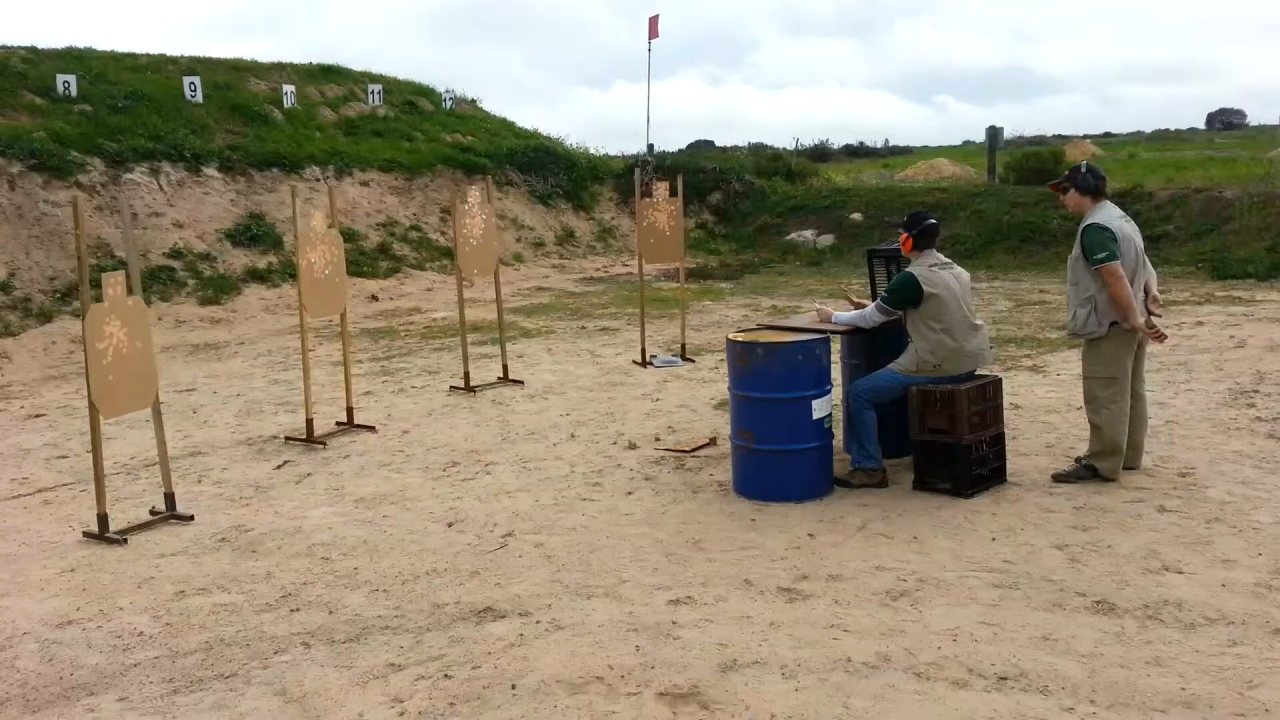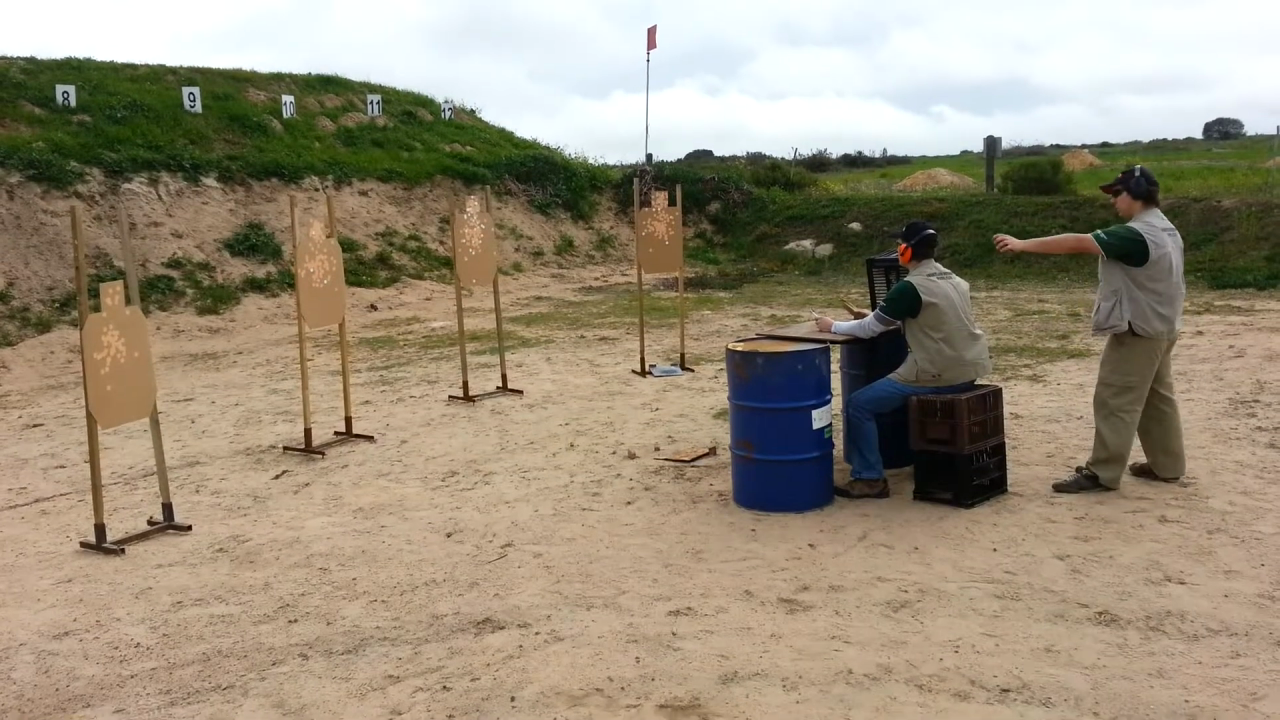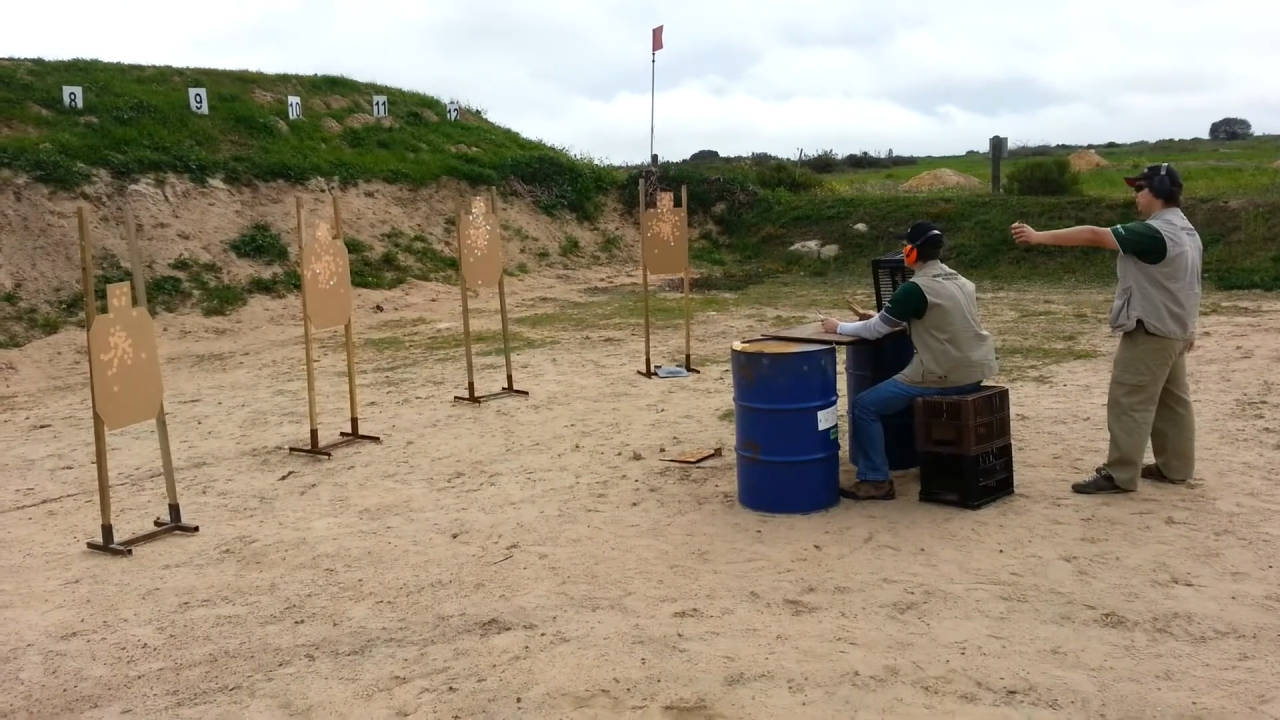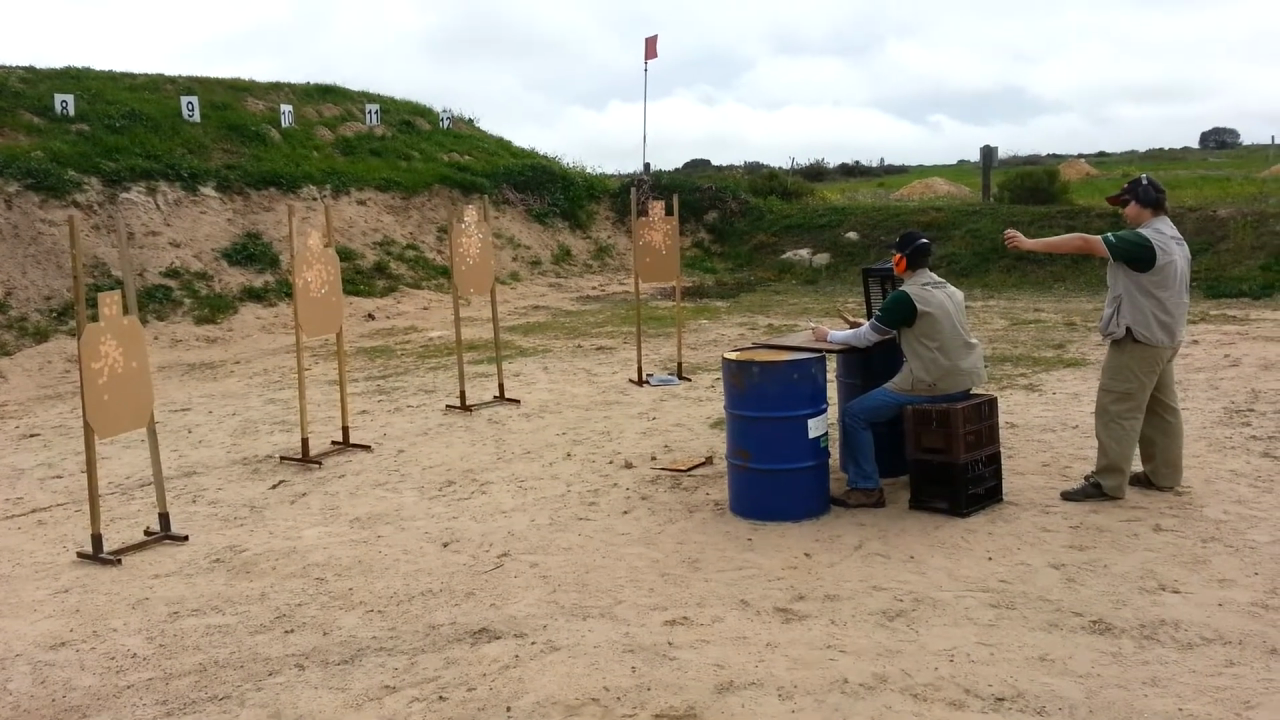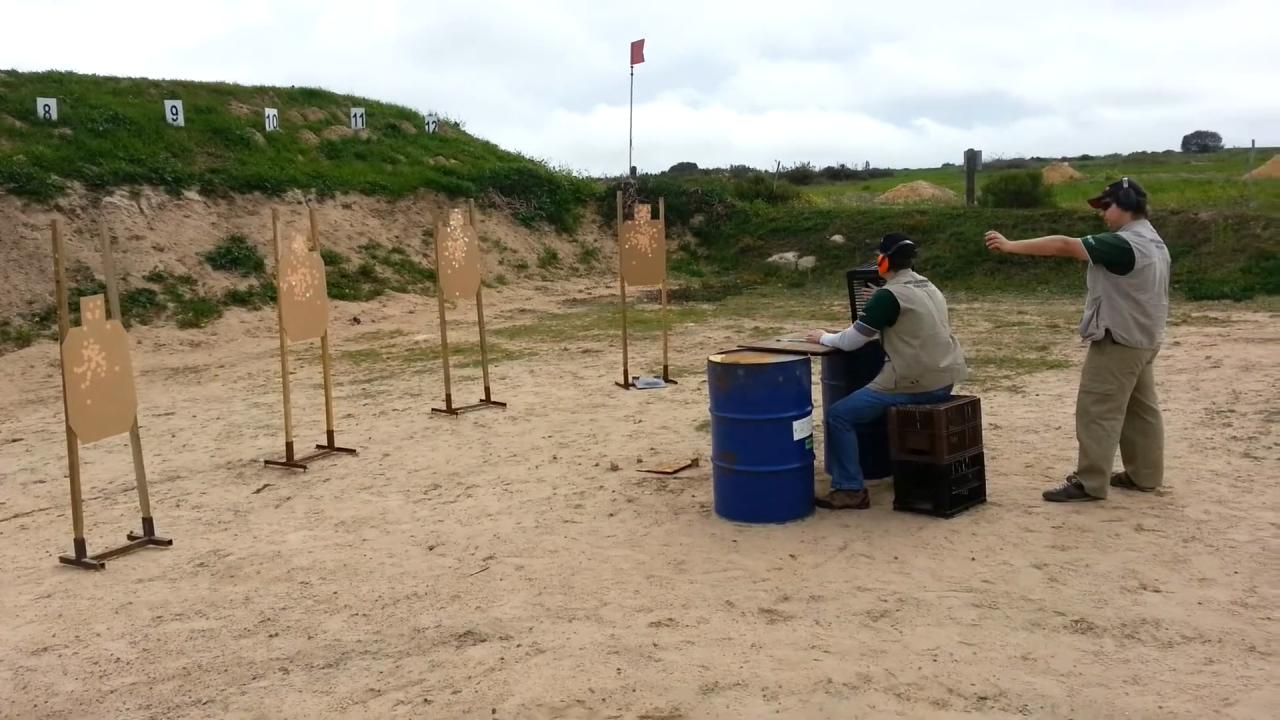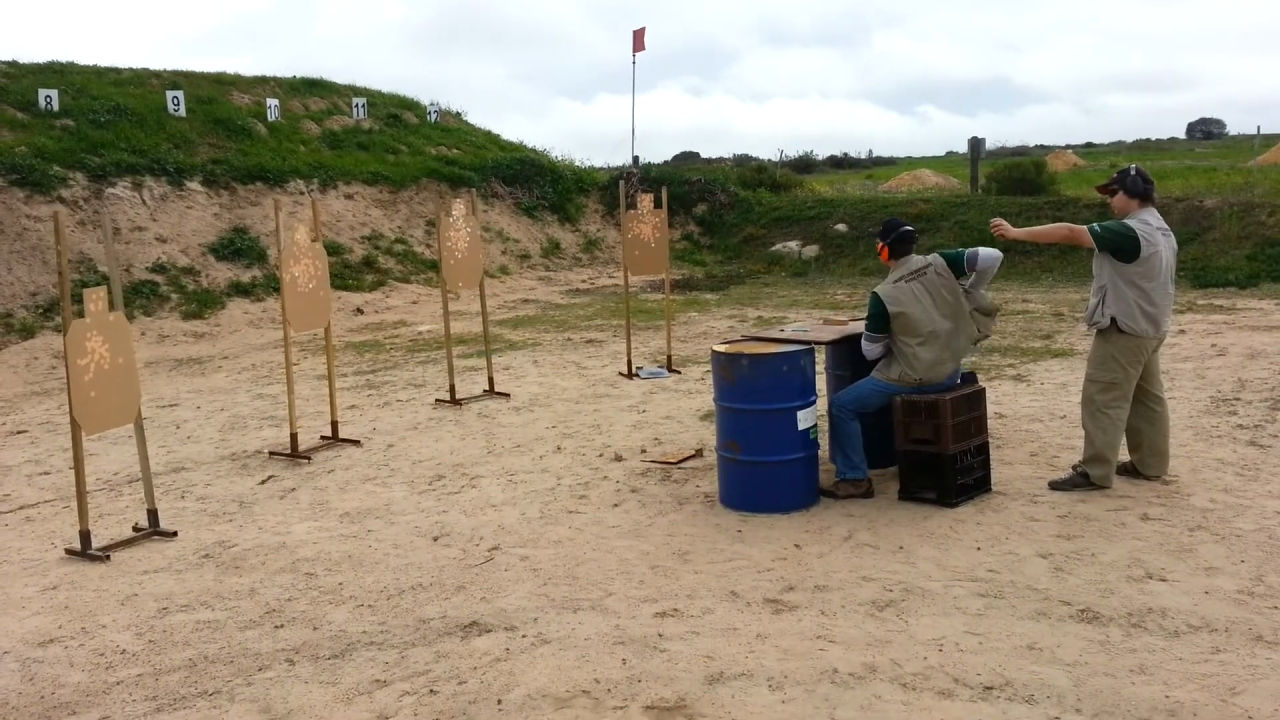
dt=0.7s
person 1, frame 1
left shoulder: (1095, 228)
right shoulder: (1119, 218)
left elbow: (1115, 278)
right elbow: (1143, 266)
left wrist: (1134, 319)
right wrist: (1152, 295)
left hip: (1113, 323)
right hip: (1130, 320)
left knee: (1105, 394)
right knee: (1130, 390)
left ankle: (1102, 464)
right ankle: (1128, 455)
person 1, frame 2
left shoulder: (1135, 234)
right shoulder: (1167, 230)
left elbow: (1078, 243)
left wrist: (1023, 244)
left hip: (1137, 331)
right hip: (1162, 328)
left knee: (1116, 401)
right knee: (1158, 397)
left ankle: (1102, 473)
right ankle: (1167, 464)
person 1, frame 3
left shoulder: (1153, 232)
right shoulder: (1185, 230)
left elbow: (1093, 236)
left wrist: (1038, 237)
right wrist: (1187, 330)
left hip: (1151, 331)
right hip: (1175, 329)
left knee: (1130, 402)
right knee: (1172, 399)
left ankle: (1120, 474)
right ankle: (1175, 465)
person 1, frame 4
left shoulder: (1144, 240)
right shoulder: (1173, 239)
left elbow: (1083, 243)
left wrist: (1029, 244)
left hip: (1139, 340)
right hip: (1162, 338)
left knee: (1118, 410)
right knee: (1160, 407)
left ankle: (1108, 482)
right ankle: (1163, 474)
person 1, frame 5
left shoulder: (1124, 243)
right shoulder: (1154, 243)
left elbow: (1064, 245)
left wrist: (1010, 246)
left hip: (1119, 341)
right hip: (1142, 339)
left knee: (1098, 411)
right knee: (1141, 409)
left ankle: (1090, 482)
right ankle: (1145, 474)
person 1, frame 6
left shoulder: (1130, 231)
right shoulder: (1161, 231)
left elbow: (1069, 233)
left wrist: (1016, 233)
left hip: (1124, 329)
right hip: (1148, 328)
left knee: (1104, 399)
right knee: (1147, 397)
left ankle: (1095, 472)
right ankle: (1150, 462)
person 2, frame 1
left shoulder: (911, 278)
right shoulder: (955, 270)
left elbow: (871, 320)
left wrist: (834, 316)
right wrist: (877, 307)
left hip: (937, 365)
right hip: (968, 361)
left knee: (858, 394)
left ankle: (869, 469)
person 2, frame 2
left shoulder: (909, 288)
right shoulder: (954, 280)
left elbow: (870, 329)
left wrist: (833, 326)
right wrist: (876, 317)
left hip: (936, 375)
right hip: (968, 371)
left knee: (858, 404)
left ankle: (870, 479)
person 2, frame 3
left shoulder: (915, 289)
right shoulder: (959, 281)
left elbow: (875, 331)
left wrist: (839, 327)
right wrist: (881, 318)
left hip: (943, 376)
right hip: (974, 372)
left knee: (863, 406)
left ankle: (875, 481)
person 2, frame 4
left shoulder: (905, 296)
right shoulder: (948, 289)
left elbow: (866, 338)
left wrist: (829, 335)
right wrist: (872, 326)
left hip: (933, 385)
right hip: (964, 380)
left knee: (854, 414)
left ankle: (866, 488)
person 2, frame 5
left shoulder: (888, 295)
right shoulder: (929, 287)
left elbow: (849, 341)
left wrist: (822, 336)
left hip: (913, 384)
right hip: (945, 382)
left knee: (838, 416)
left ankle: (850, 490)
person 2, frame 6
left shoulder: (884, 295)
right shoulder: (940, 263)
left elbow: (871, 351)
right elbow: (992, 257)
right wrist: (972, 290)
left hip: (915, 378)
right hip: (950, 372)
left knee: (841, 406)
left ankle: (854, 480)
